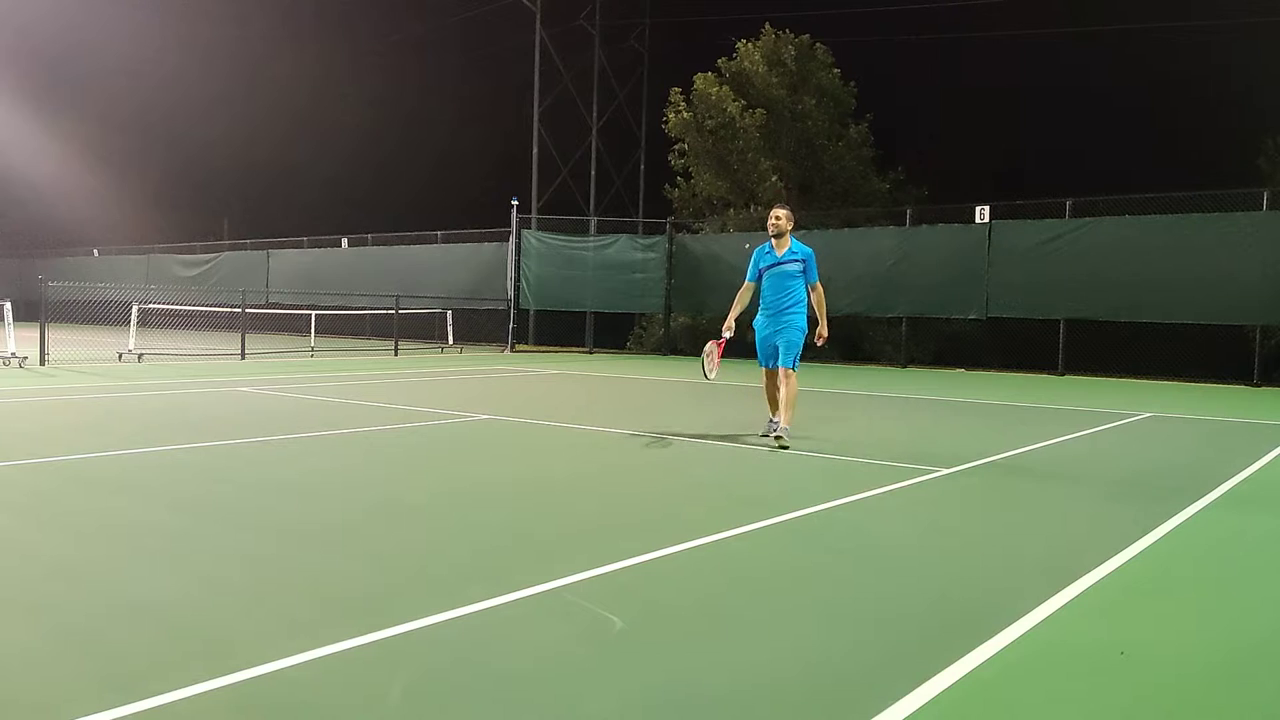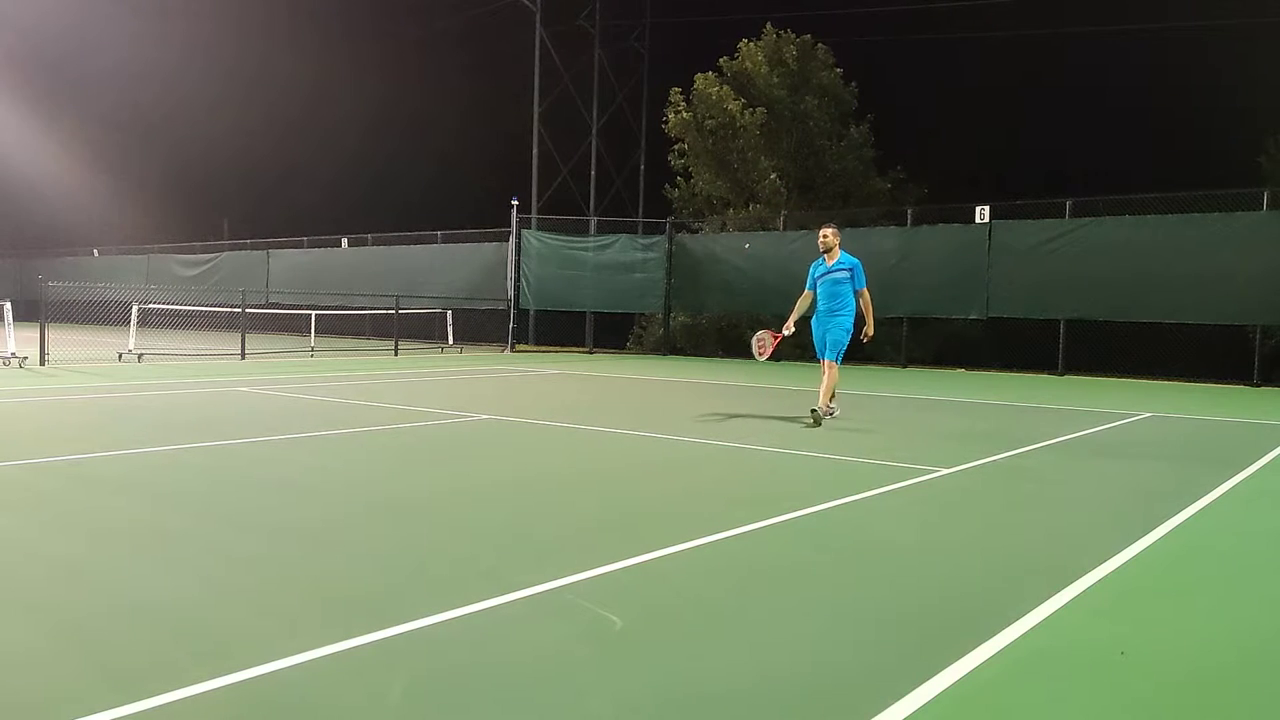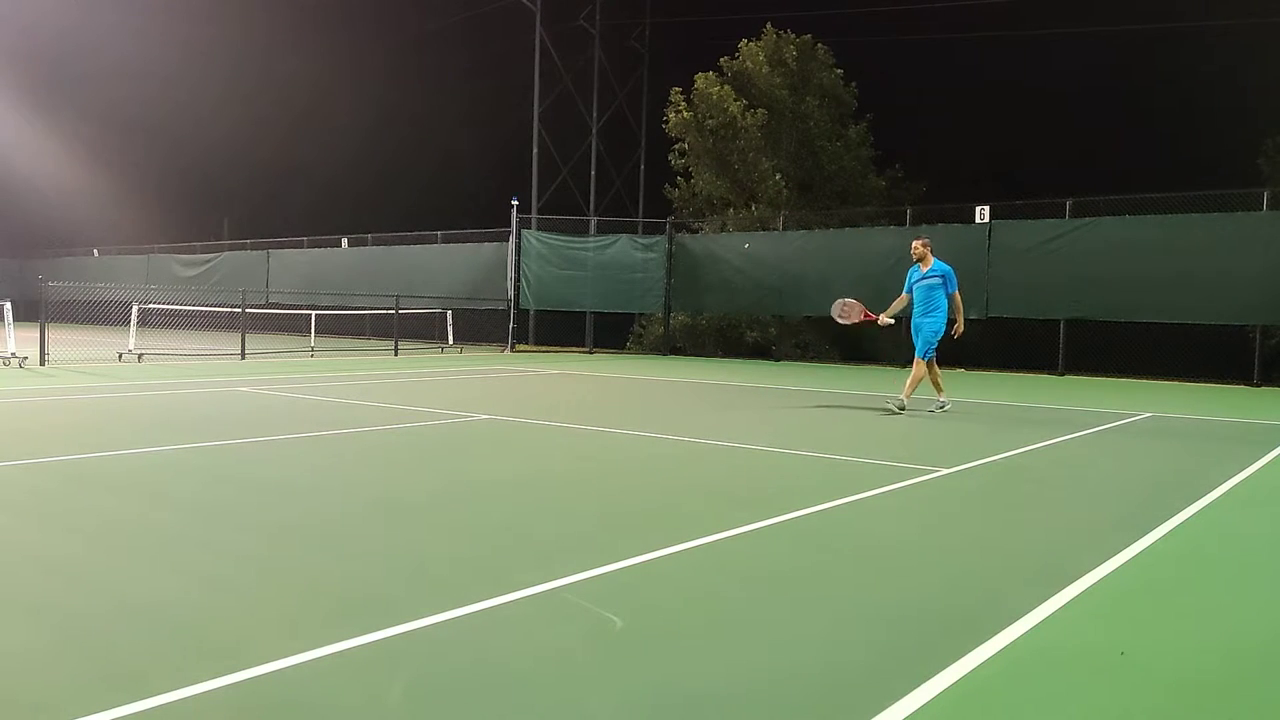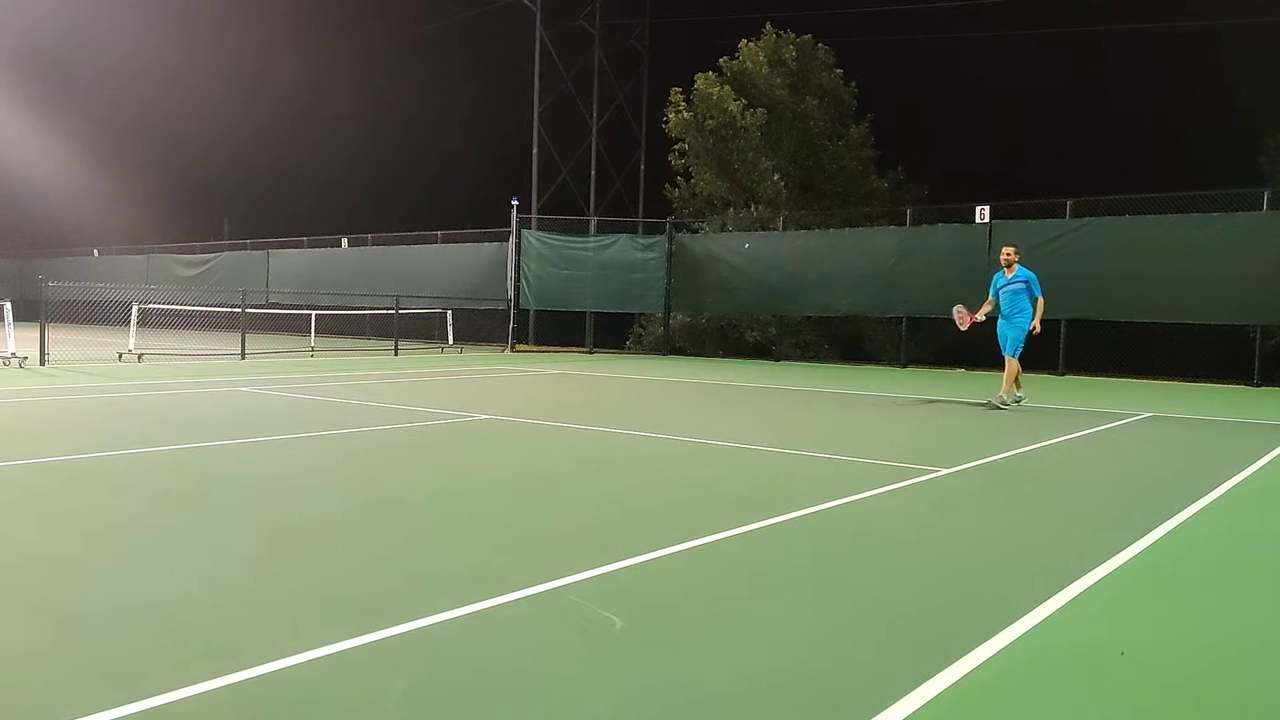
dt=1s
person 1, frame 1
left shoulder: (805, 253)
right shoulder: (759, 254)
left elbow: (815, 289)
right elbow: (747, 289)
left wrist: (823, 323)
right wrist: (731, 318)
left hip: (793, 322)
right hip: (765, 322)
left knee: (786, 371)
right knee: (769, 373)
left ankle: (784, 428)
right ankle: (775, 418)
person 1, frame 2
left shoulder: (852, 264)
right shoulder: (816, 266)
left elbow: (863, 295)
right elbow: (807, 297)
left wrist: (870, 323)
right wrist: (791, 320)
left hip: (842, 322)
right hip: (819, 321)
left knee: (830, 363)
right knee: (826, 364)
left ankle: (821, 408)
right ankle: (830, 403)
person 1, frame 3
left shoulder: (945, 270)
right shoulder: (912, 272)
left elbow: (955, 297)
right elbow: (904, 298)
left wrist: (960, 321)
right wrist: (886, 314)
left hip: (934, 322)
right hip: (917, 321)
left knee: (919, 360)
right knee: (929, 362)
left ankle: (903, 400)
right ankle: (942, 398)
person 1, frame 4
left shoulder: (1028, 276)
right shoulder: (997, 277)
left elbow: (1039, 299)
right elbow: (991, 301)
left wrist: (1037, 319)
right wrist: (981, 313)
left hip: (1020, 322)
right hip: (1003, 323)
left knee: (1010, 358)
right knee: (1011, 359)
left ankle: (1004, 396)
right ankle: (1019, 393)
